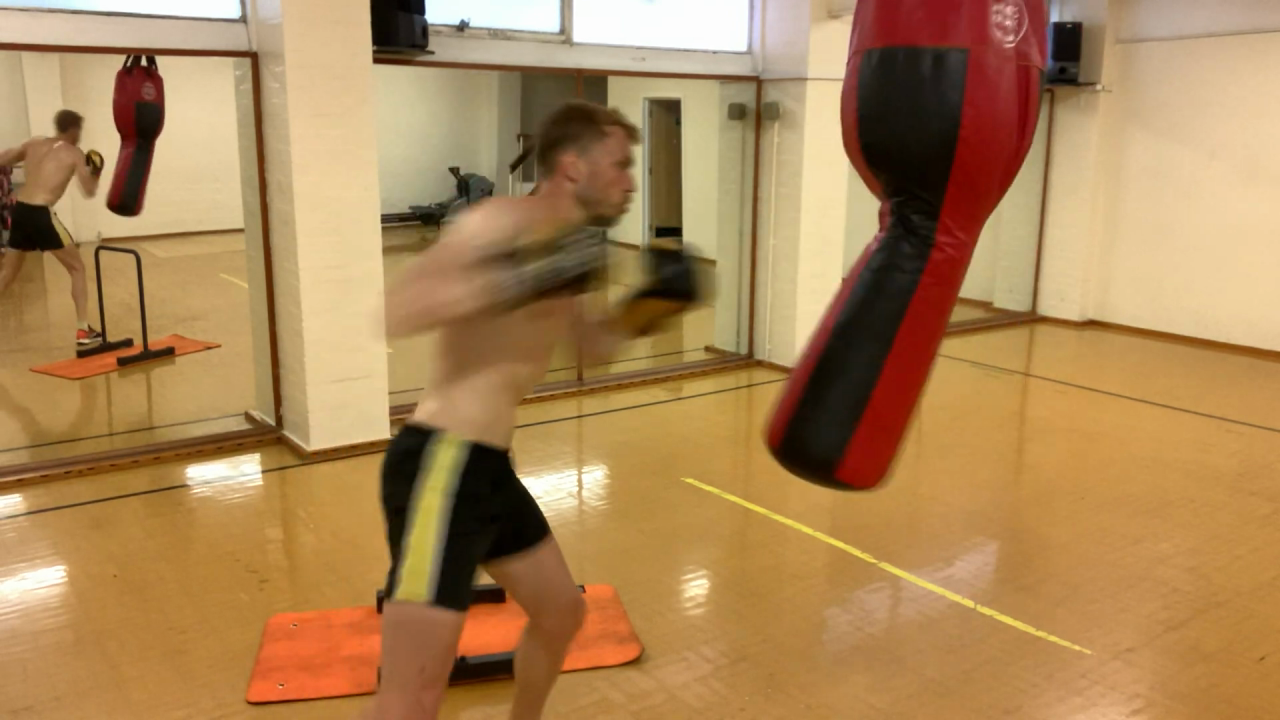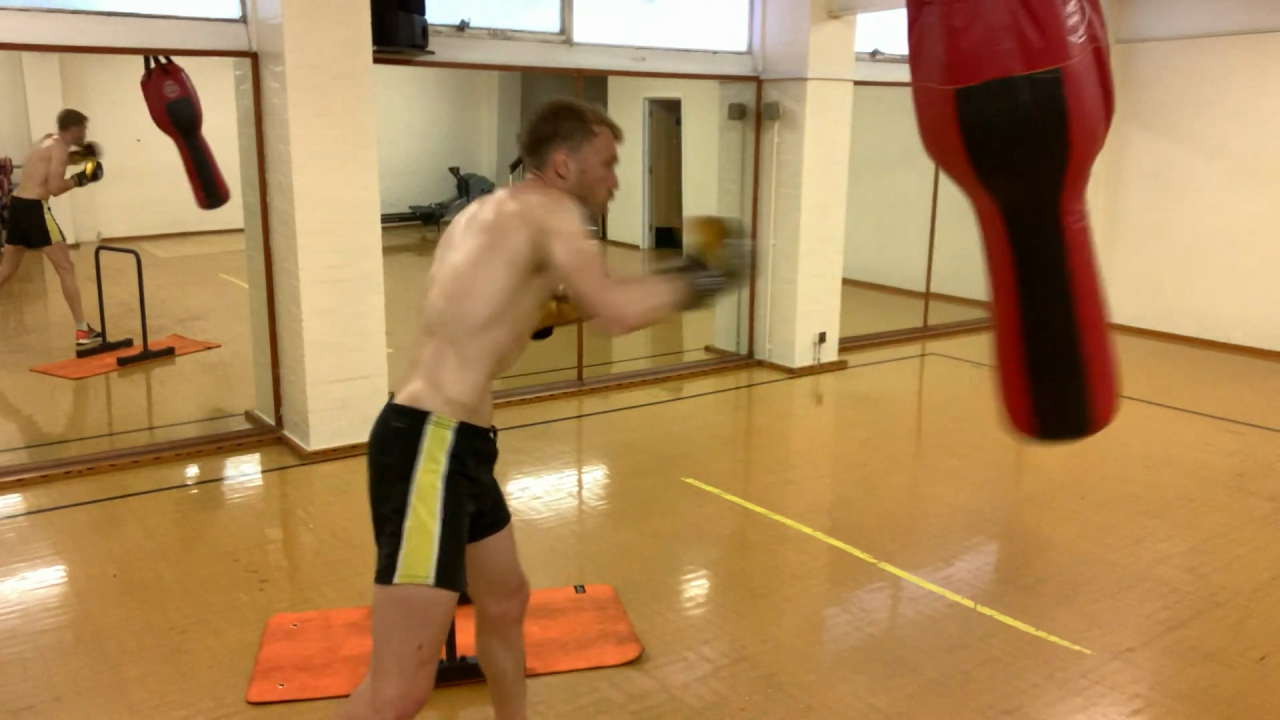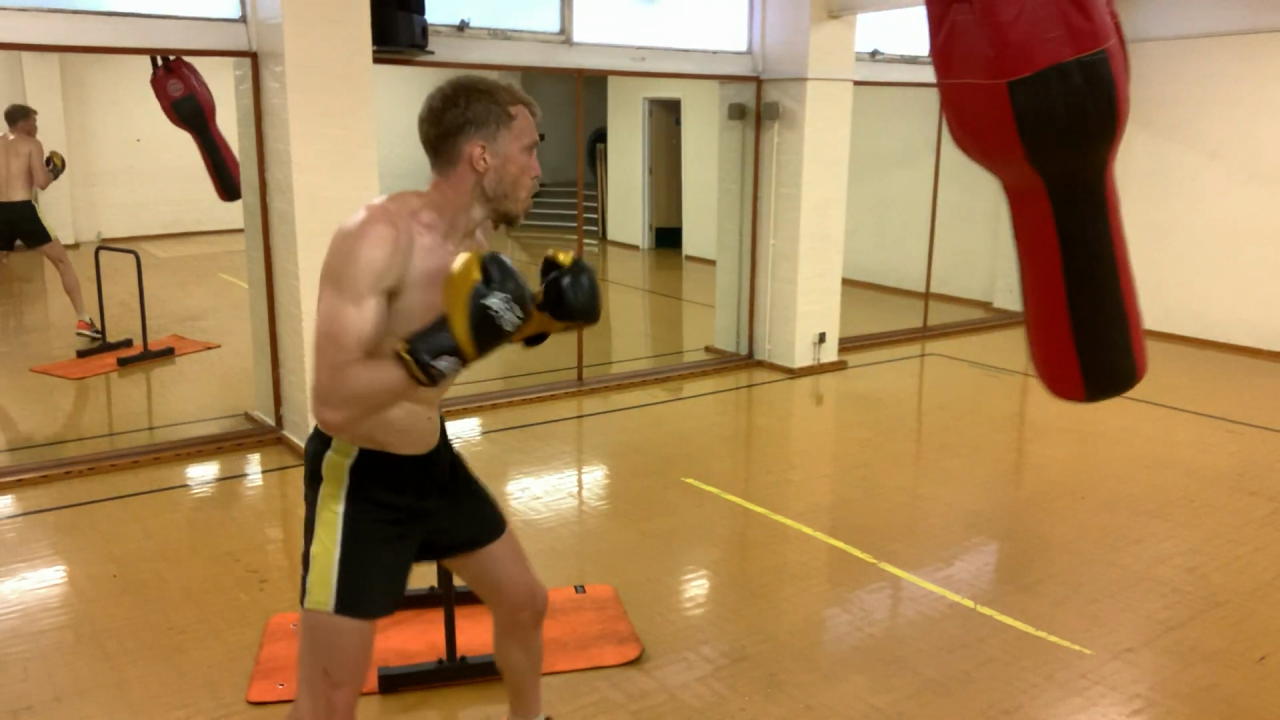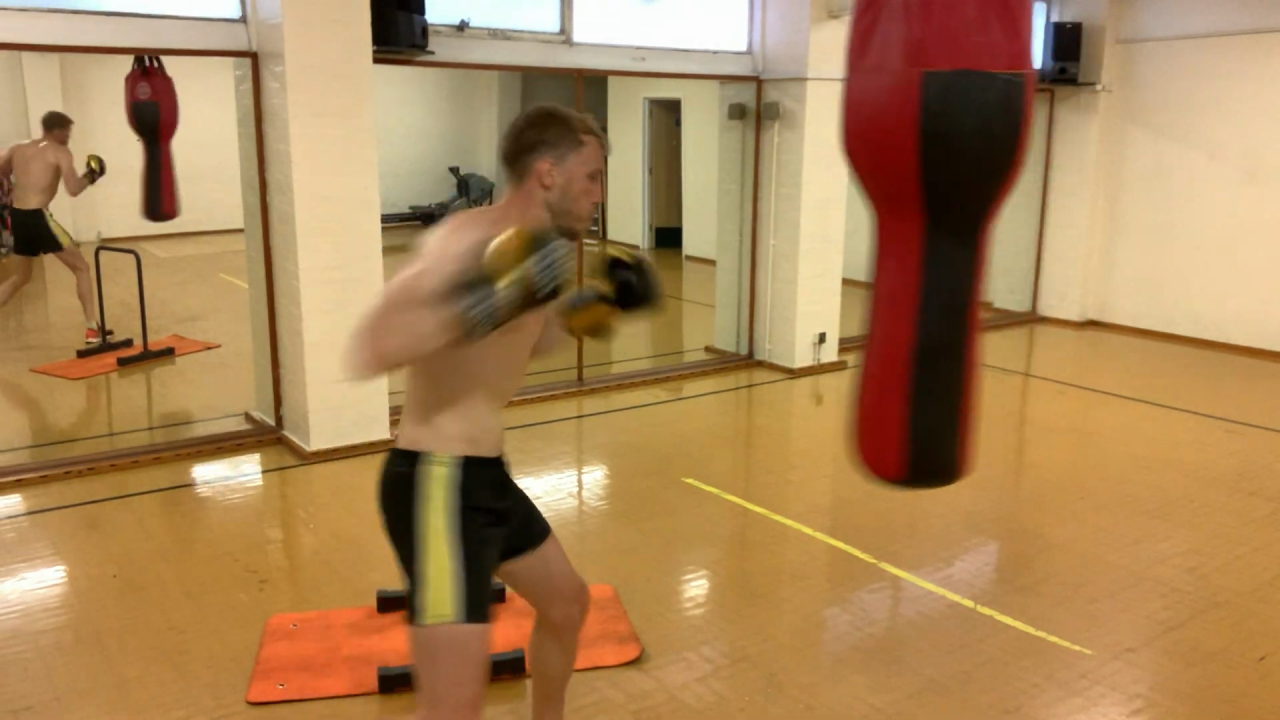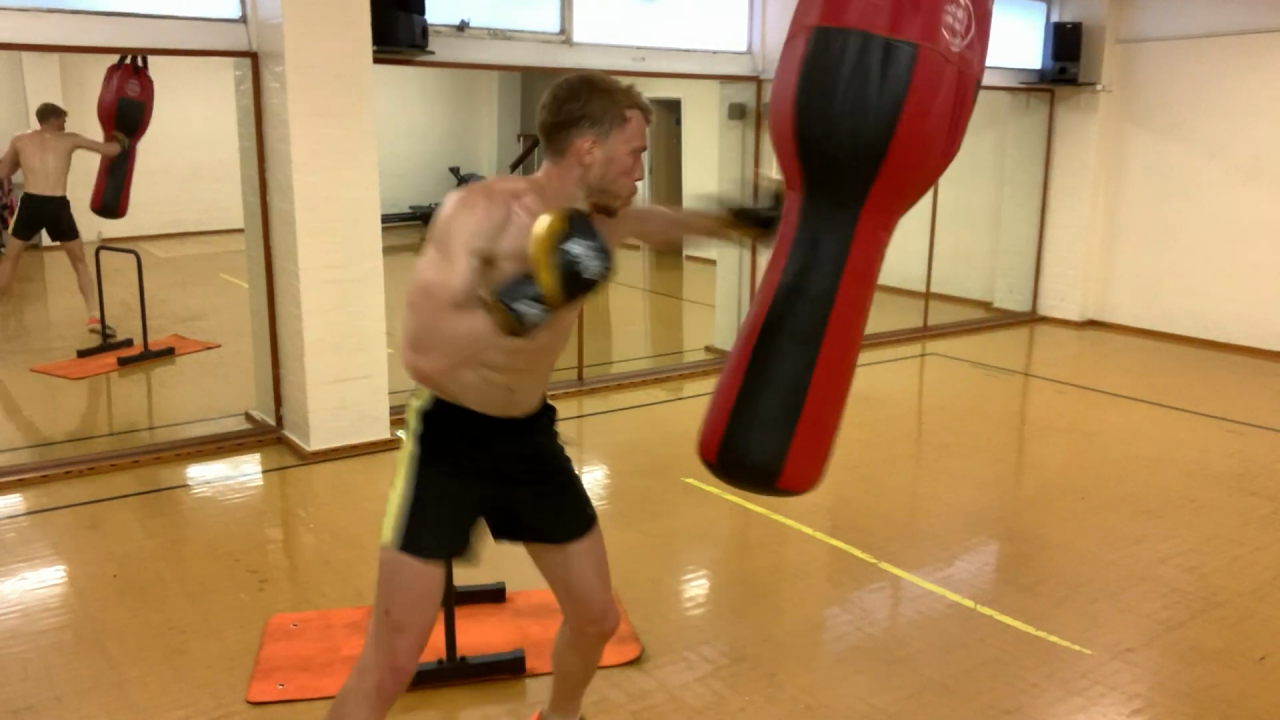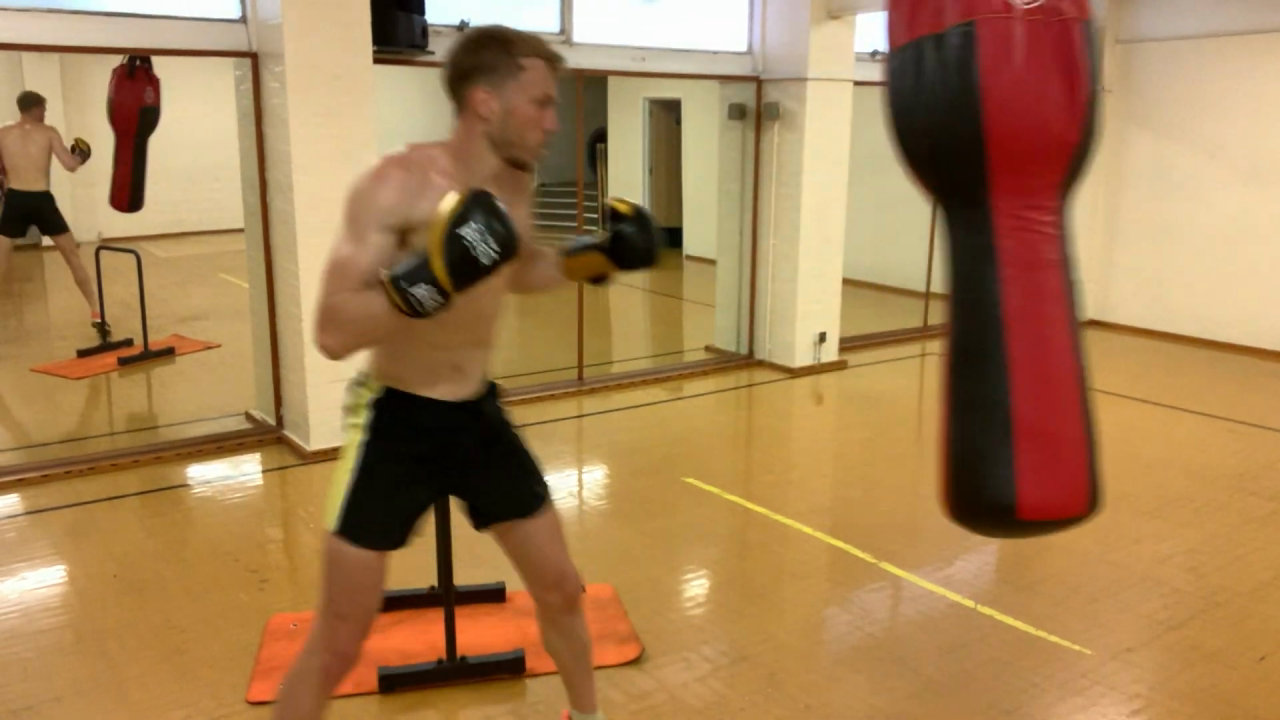
dt=0.4s
person 1, frame 1
left shoulder: (567, 237)
right shoulder: (502, 221)
left elbow: (593, 349)
right elbow: (401, 311)
left wrist: (655, 301)
right wrist: (527, 275)
left hip: (488, 465)
right hip: (446, 470)
left knee: (562, 611)
person 1, frame 2
left shoulder: (482, 215)
right shoulder: (550, 207)
right elbow: (617, 310)
left wrist: (553, 309)
right wrist: (704, 274)
left hip: (450, 442)
right hip: (431, 449)
left knee: (504, 598)
person 1, frame 3
left shoulder: (478, 233)
right shoulder: (378, 237)
right elbow: (334, 406)
left wrist: (540, 315)
right wrist: (448, 338)
left hip: (434, 461)
right hip: (360, 479)
left knee: (524, 603)
person 1, frame 4
left shoulder: (541, 242)
right shoulder: (471, 239)
right elbow: (372, 352)
left wrist: (600, 308)
right wrist: (489, 297)
left hip: (482, 478)
right hip: (442, 487)
left knee: (569, 600)
person 1, frame 5
left shoulder: (601, 209)
right shoulder: (478, 209)
left elbow: (655, 231)
right elbow: (429, 356)
left wrist: (729, 218)
left hip: (529, 439)
right hip: (445, 440)
left knee: (596, 616)
right knee: (391, 665)
person 1, frame 6
left shoulder: (510, 183)
right shoulder: (395, 183)
right elbow: (333, 333)
left wrist: (602, 253)
right wrist: (432, 278)
left hip: (479, 416)
right hip: (395, 424)
left knee: (558, 589)
right knee: (334, 646)
person 2, frame 1
left shoulder: (36, 143)
right shoulder: (74, 154)
right elbow: (89, 192)
right wrist: (95, 171)
left hip: (20, 211)
right hip: (40, 214)
right knee: (78, 269)
right ankle: (84, 331)
person 2, frame 2
left shoulder: (49, 142)
right shoulder: (59, 148)
left elbow: (66, 159)
right elbow: (55, 189)
left wrist: (82, 153)
right wrist: (81, 179)
right hip: (34, 209)
right knee: (66, 269)
right ankle: (82, 330)
person 2, frame 3
right shoulder: (31, 144)
right elbow: (41, 183)
right wrist: (56, 170)
right hip: (23, 211)
right knee: (63, 264)
right ankle: (84, 322)
person 2, frame 4
left shoulder: (19, 147)
right shoulder: (58, 151)
right elbow: (73, 190)
right wrist: (92, 175)
left hip: (19, 218)
right hip: (37, 217)
right knee: (82, 268)
right ankle: (92, 329)
person 2, frame 5
left shoulder: (20, 140)
right shoulder: (69, 138)
right elbow: (109, 150)
right wrist: (122, 142)
left hip: (30, 204)
right hip: (58, 206)
right knee: (80, 264)
right ankle: (95, 318)
person 2, frame 6
right shoulder: (48, 132)
right elbow: (71, 164)
right wrist: (81, 154)
right hip: (41, 201)
right knee: (72, 256)
right ankle: (96, 313)
